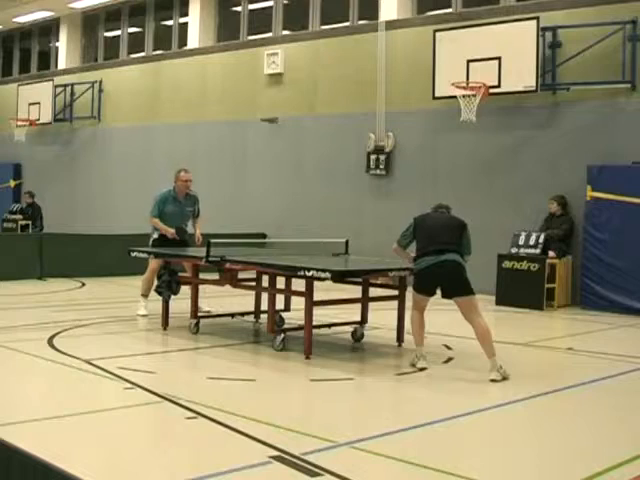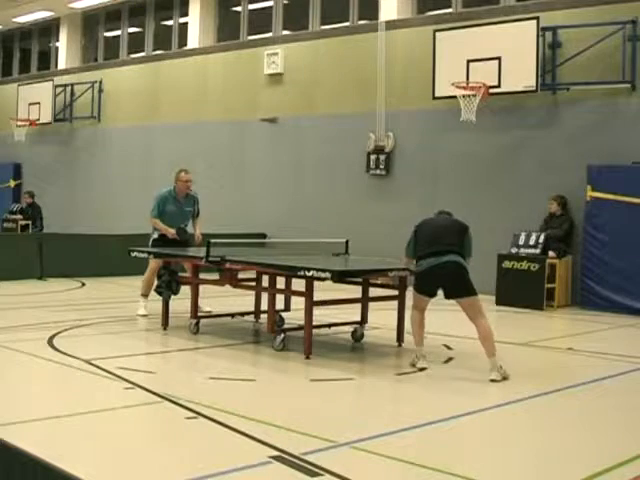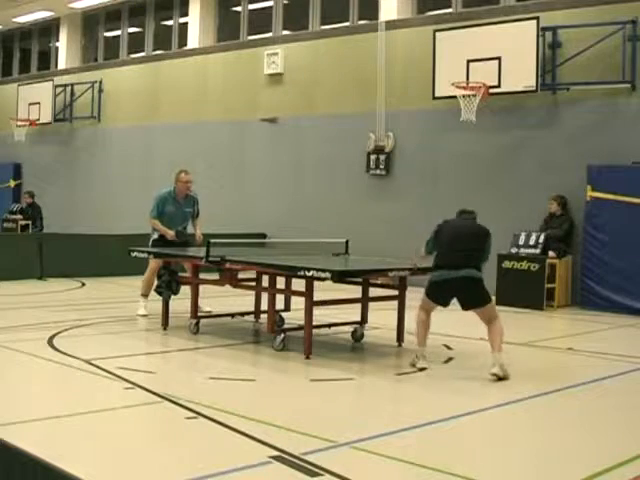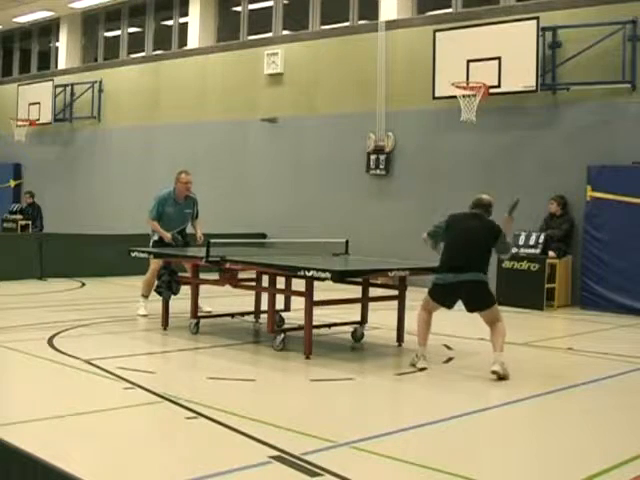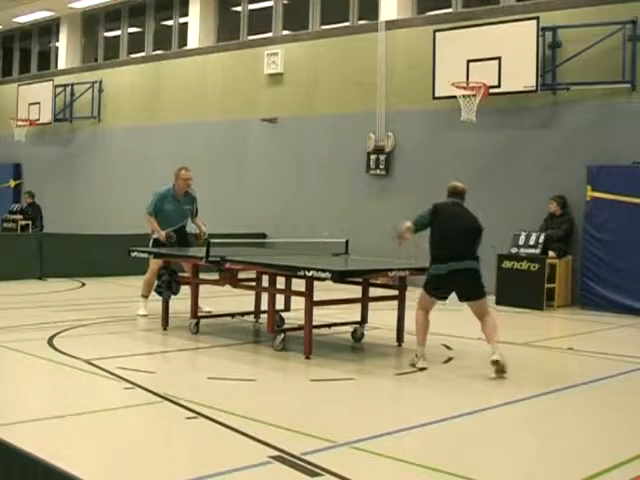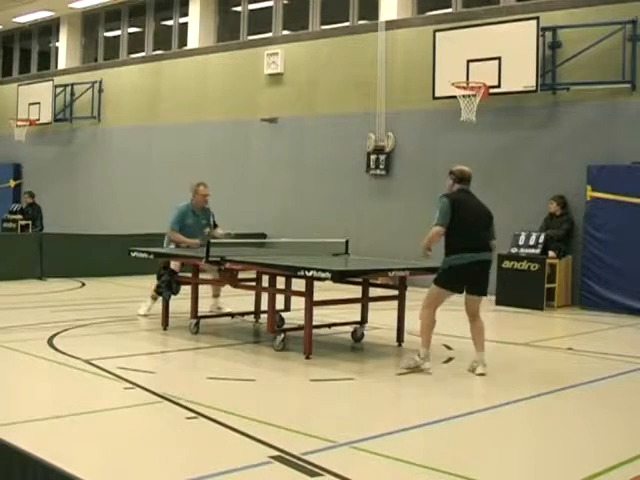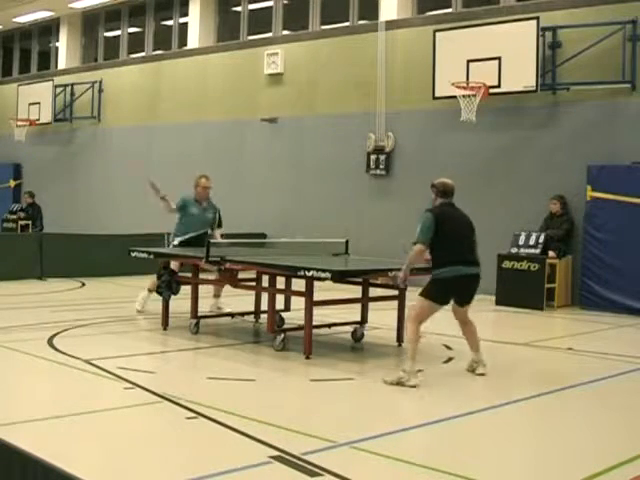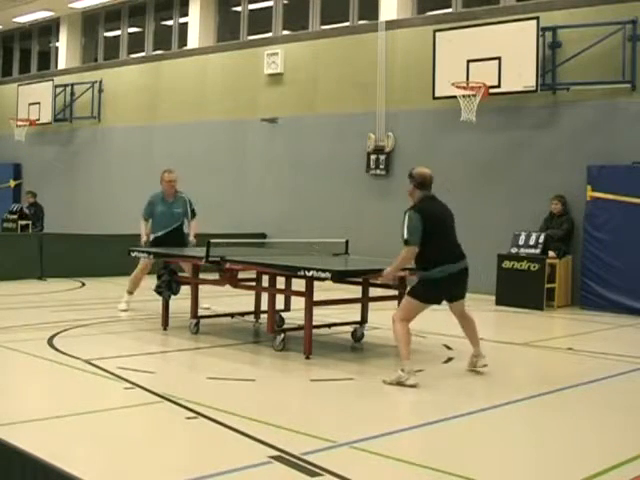
dt=0.4s
person 1, frame 1
left shoulder: (419, 220)
right shoulder: (460, 223)
left elbow: (397, 247)
right elbow: (466, 256)
left wrist: (409, 257)
left hip: (424, 267)
right hip: (452, 266)
left knee: (417, 309)
right knee: (475, 317)
left ankle: (420, 357)
right ankle: (495, 367)
person 1, frame 2
left shoulder: (421, 225)
right shoulder: (461, 226)
left elbow: (408, 259)
right elbow: (466, 258)
left wrist: (419, 268)
left hip: (426, 268)
right hip: (454, 267)
left knee: (417, 309)
right knee: (478, 318)
left ankle: (419, 357)
right ankle: (495, 367)
person 1, frame 3
left shoulder: (443, 226)
right shoulder: (483, 231)
left elbow: (426, 252)
left hip: (441, 277)
right hip: (471, 278)
left knee: (424, 310)
right knee: (493, 320)
left ankle: (420, 357)
right ankle: (497, 364)
person 1, frame 4
left shoulder: (453, 219)
right shoulder: (494, 228)
left elbow: (428, 237)
right elbow: (504, 251)
left wrist: (436, 244)
right wrist: (506, 232)
left hip: (446, 279)
right hip: (476, 281)
left knee: (425, 310)
right knee: (496, 322)
left ankle: (420, 357)
right ankle: (498, 362)
person 1, frame 5
left shoulder: (437, 209)
right shoulder: (474, 221)
left elbow: (408, 227)
left wrist: (401, 234)
left hip: (441, 270)
right hip: (469, 270)
left knee: (422, 308)
right knee: (485, 316)
left ankle: (420, 356)
right ankle: (496, 354)
person 1, frame 6
left shoulder: (449, 200)
right shoulder: (483, 208)
left elbow: (439, 230)
right elbow: (492, 244)
left wrist: (426, 244)
left hip: (457, 262)
right hip: (483, 262)
left knee: (429, 306)
right knee: (473, 313)
left ankle: (423, 356)
right ankle: (479, 361)
person 1, frame 7
left shoulder: (432, 214)
right shoulder: (465, 218)
left elbow: (420, 248)
left wrist: (405, 269)
left hip: (447, 276)
right hip: (472, 274)
left knee: (414, 320)
right knee: (462, 316)
left ankle: (408, 372)
right ankle: (478, 361)
person 1, frame 8
left shoulder: (415, 212)
right shoulder: (443, 208)
left elbow: (411, 250)
left wrist: (391, 269)
left hip: (434, 276)
right hip: (458, 270)
left knee: (400, 319)
right knee: (460, 312)
left ankle: (406, 372)
right ankle: (478, 355)
person 2, frame 1
left shoulder: (193, 198)
right shoulder: (163, 196)
left elbow: (195, 217)
right elbow: (153, 219)
left wrist: (197, 230)
right wrist: (166, 229)
left hip: (180, 236)
right hip: (161, 236)
left knee: (193, 267)
right knee: (153, 267)
right ankle: (143, 303)
person 2, frame 2
left shoulder: (193, 198)
right shoulder: (163, 196)
left elbow: (195, 217)
right elbow: (153, 219)
left wrist: (197, 230)
right wrist: (167, 230)
left hip: (181, 236)
right hip: (161, 236)
left knee: (193, 267)
right knee: (153, 267)
right ankle: (143, 303)
person 2, frame 3
left shoulder: (193, 198)
right shoulder: (163, 197)
left elbow: (195, 217)
right elbow: (153, 219)
left wrist: (197, 230)
right wrist: (166, 231)
left hip: (180, 237)
right hip: (161, 236)
right knee: (153, 267)
right ankle: (143, 303)
person 2, frame 4
left shoulder: (192, 199)
right shoulder: (163, 197)
left elbow: (194, 219)
right elbow: (152, 220)
left wrist: (198, 231)
right wrist: (164, 234)
left hip: (180, 237)
right hip: (161, 237)
right knee: (155, 268)
right ankle: (143, 303)
person 2, frame 5
left shoulder: (191, 197)
right shoulder: (162, 194)
left elbow: (194, 216)
right elbow: (149, 215)
left wrist: (200, 227)
right wrist: (158, 231)
left hip: (180, 235)
right hip: (161, 237)
left knee: (192, 268)
right knee: (154, 269)
right ankle: (143, 304)
person 2, frame 6
left shoulder: (207, 212)
right shoulder: (183, 210)
left elbow: (215, 229)
right elbow: (172, 233)
left wrist: (224, 235)
right wrist: (192, 242)
left hip: (196, 247)
right hip: (176, 247)
left knee: (218, 269)
left ankle: (215, 304)
right ankle: (148, 304)
person 2, frame 7
left shoulder: (214, 208)
right shoulder: (187, 200)
left elbow: (216, 229)
right elbow: (172, 209)
left wrist: (218, 241)
right wrist: (163, 198)
right hip: (181, 243)
right knee: (169, 271)
left ankle: (216, 304)
right ankle: (145, 296)
person 2, frame 8
left shoulder: (183, 199)
right shoulder: (153, 200)
left elbow: (192, 219)
right elbow: (145, 220)
left wrist: (191, 236)
right wrist: (144, 236)
left hip: (177, 241)
right hip: (157, 240)
left knee: (192, 269)
right knee: (142, 269)
right ankle: (126, 299)
